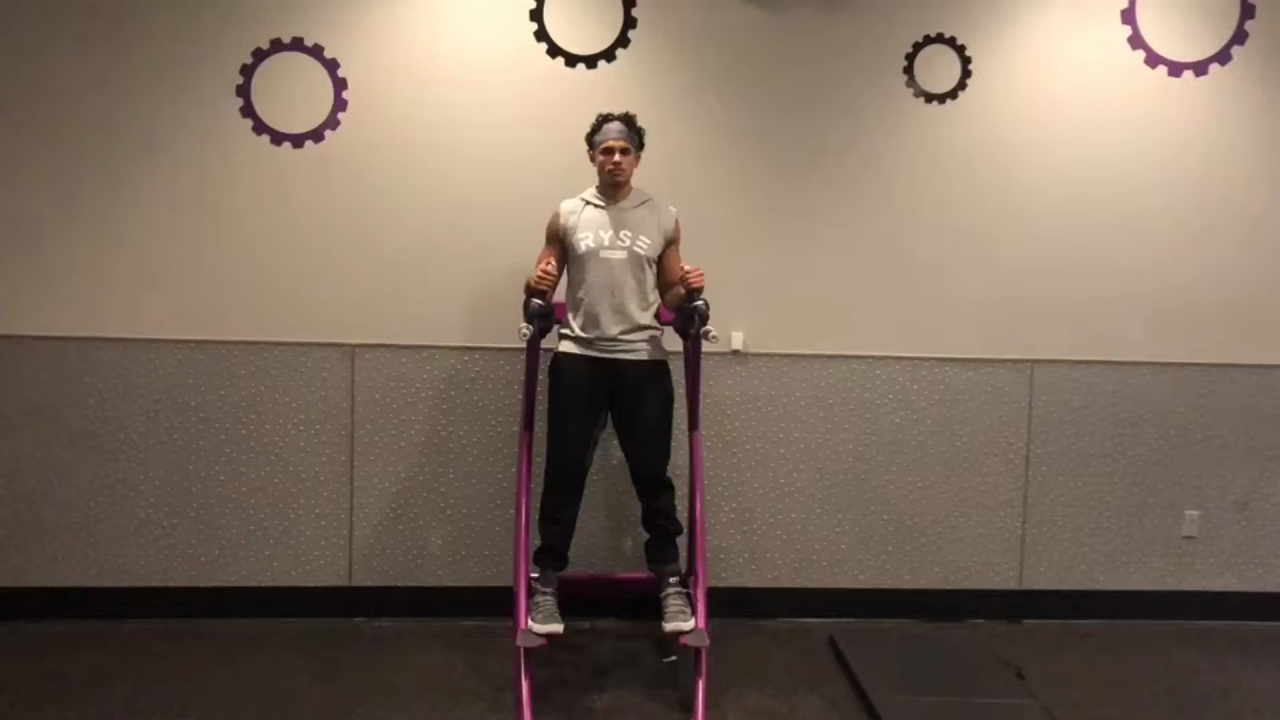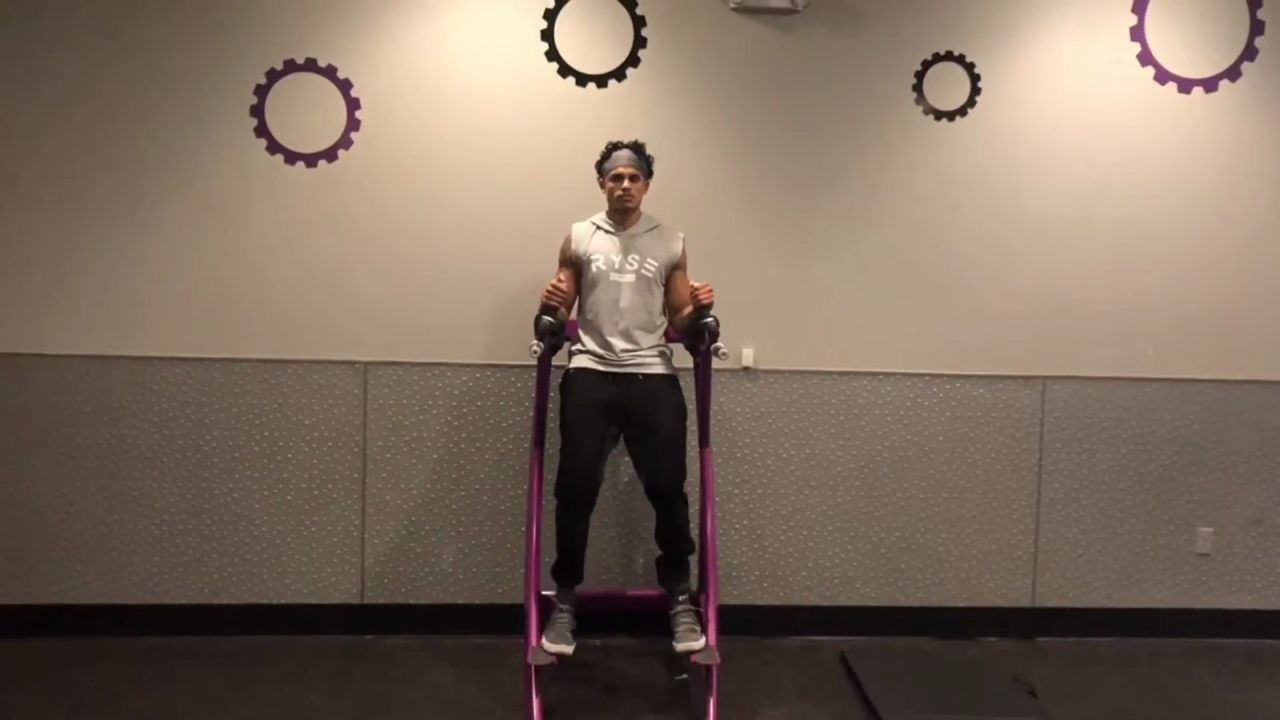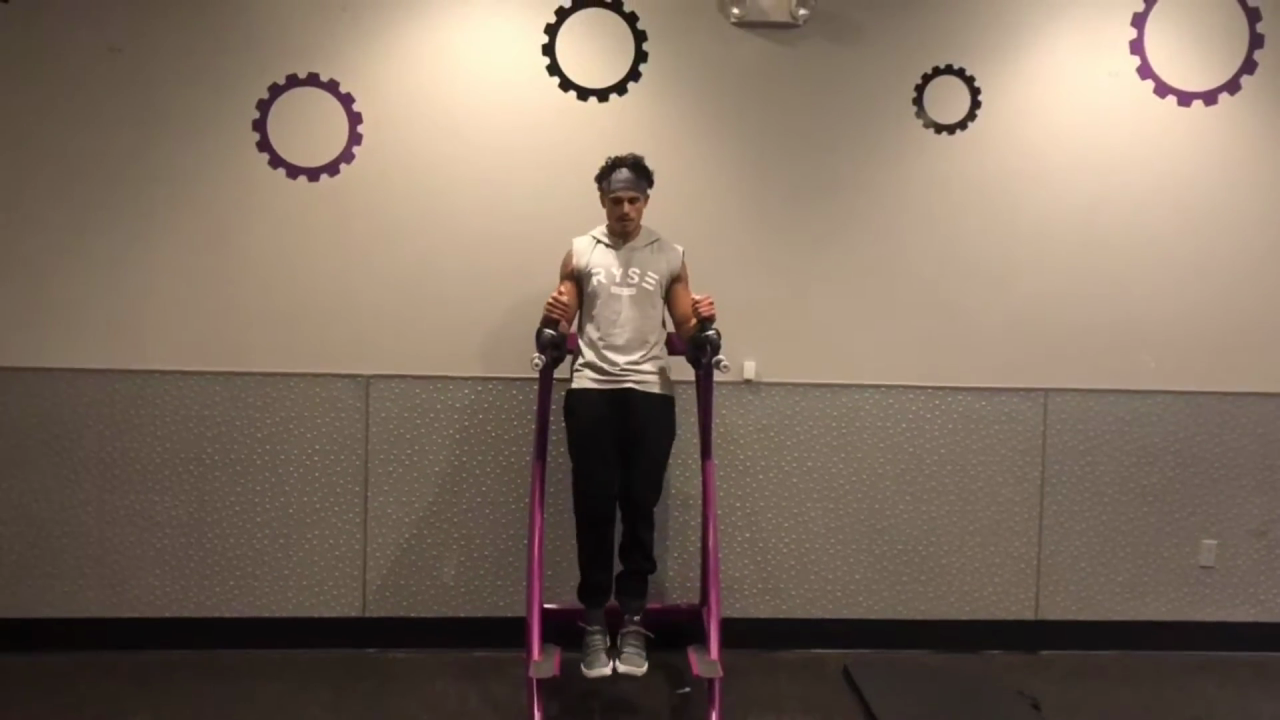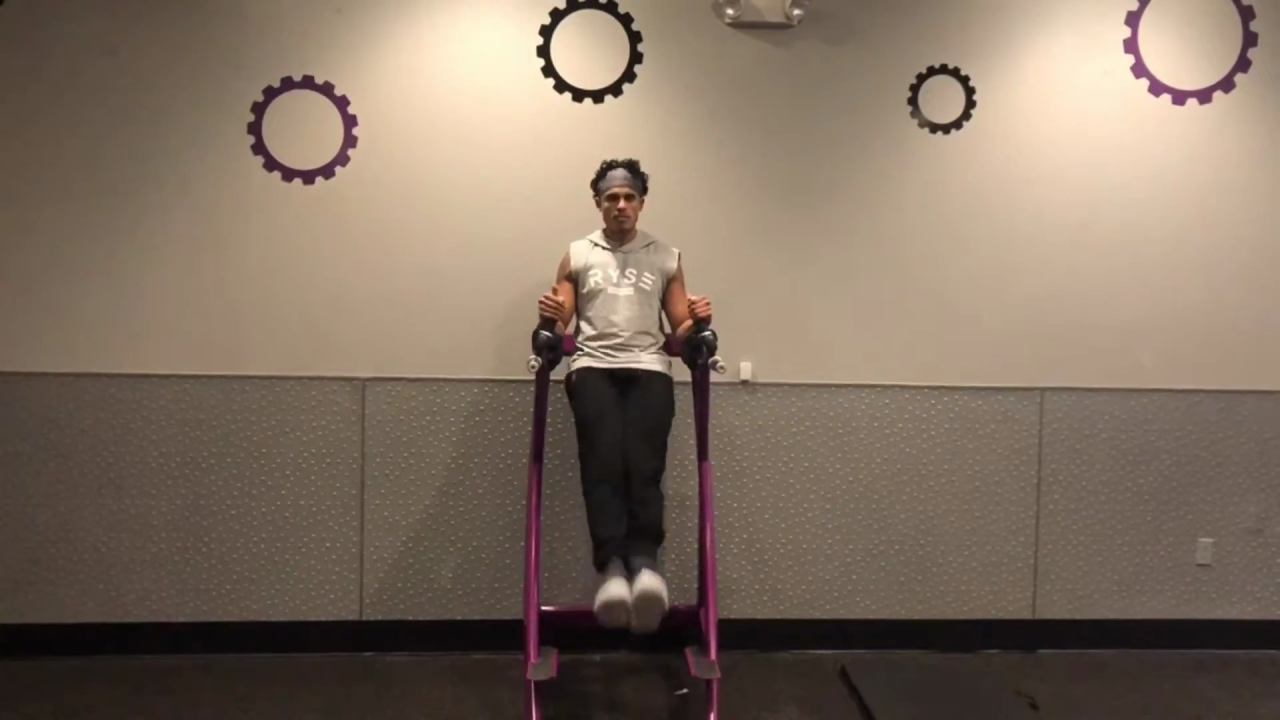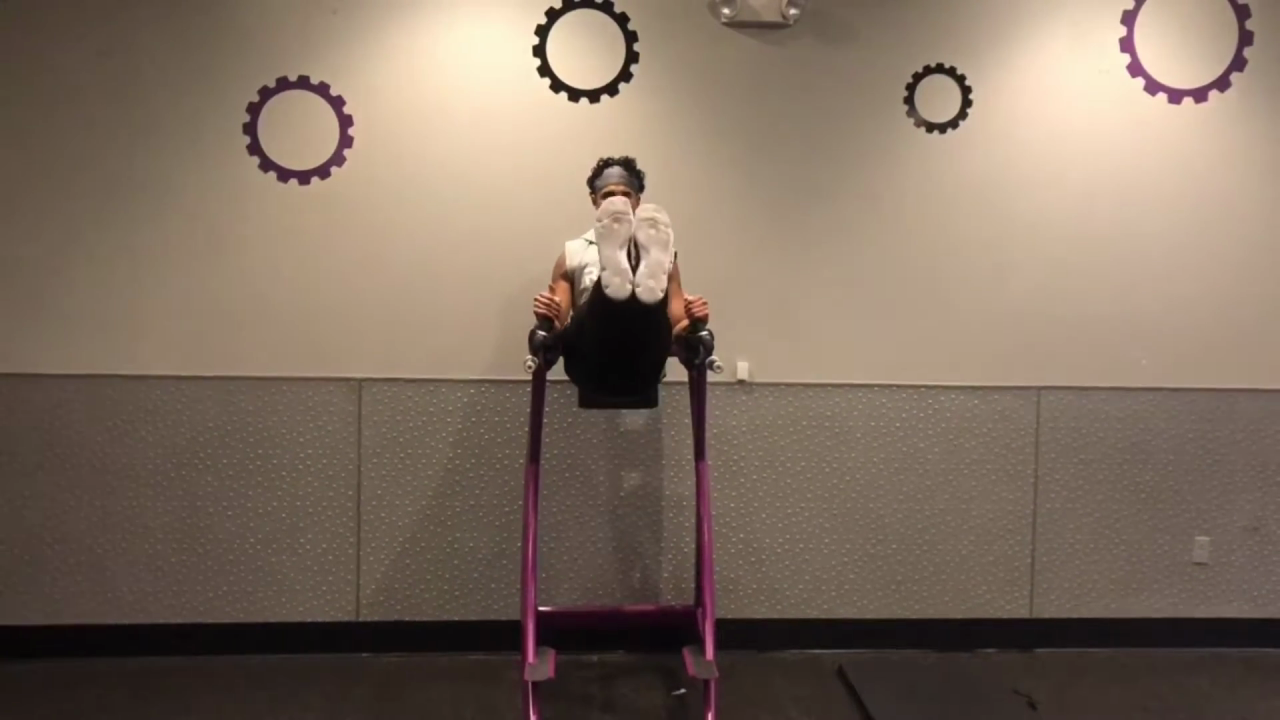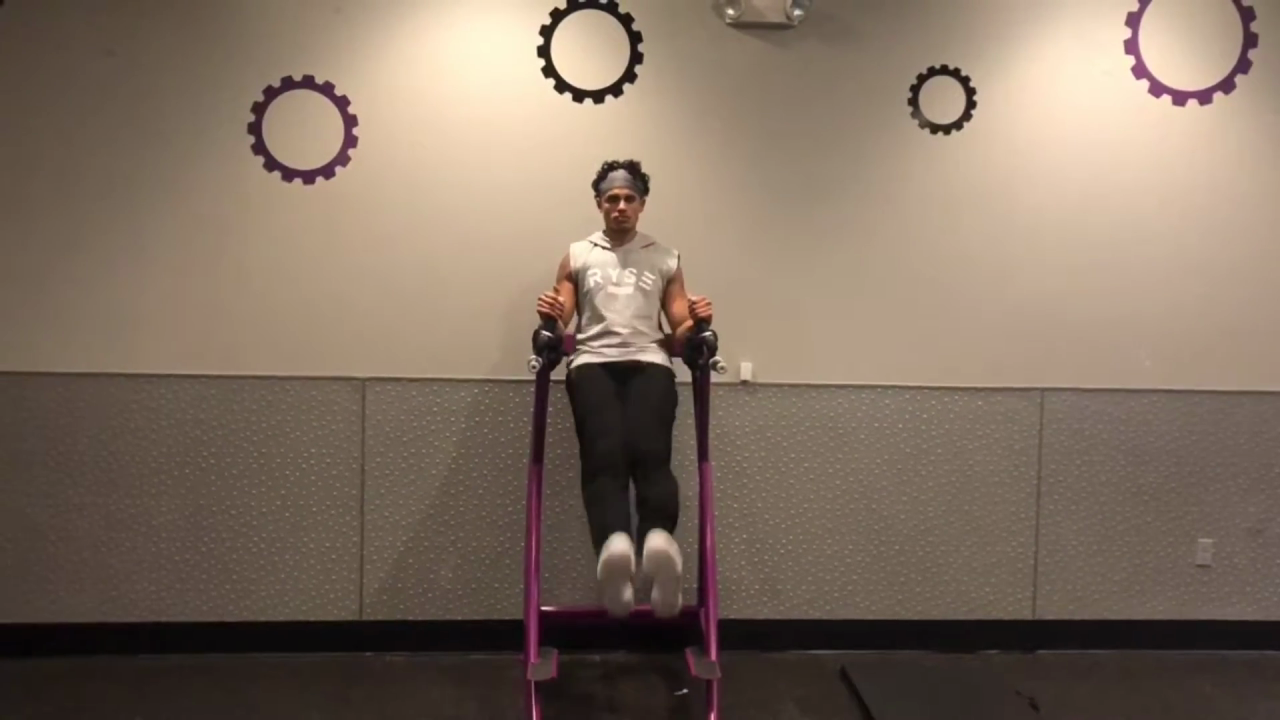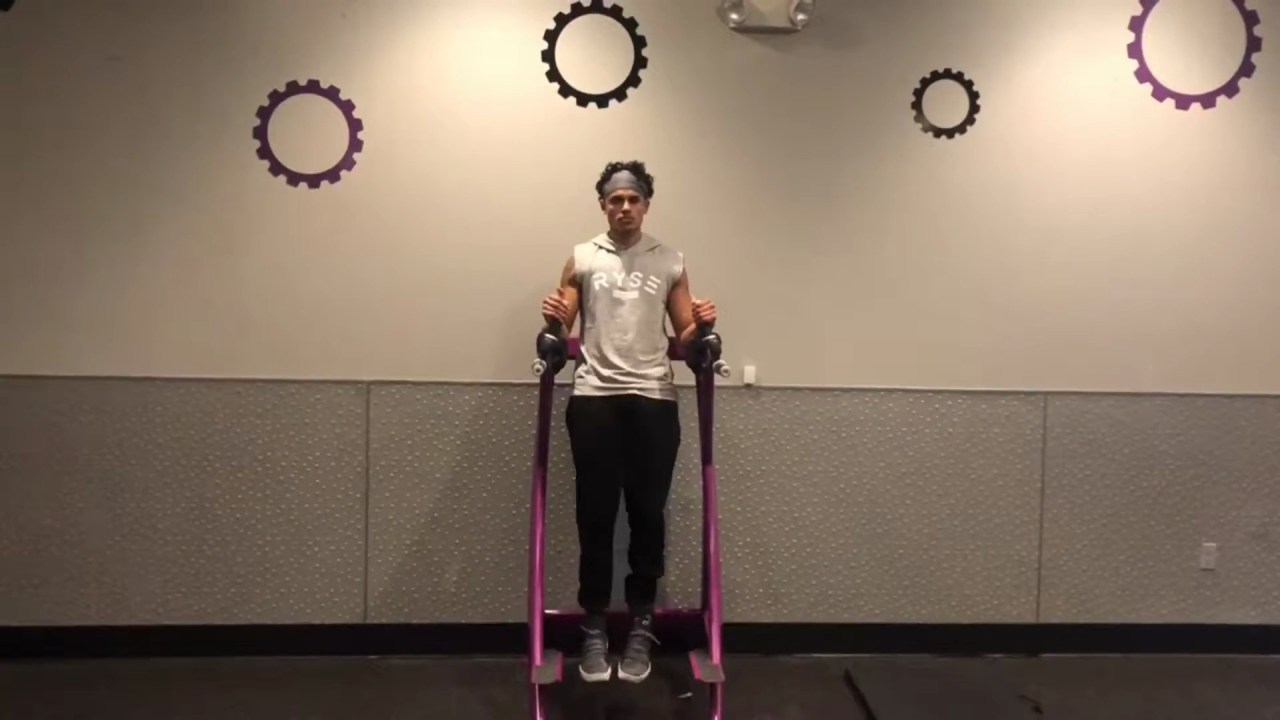
dt=0.7s
person 1, frame 1
left shoulder: (663, 219)
right shoulder: (567, 216)
left elbow: (670, 298)
right elbow: (544, 284)
left wrist: (689, 289)
right wrist: (535, 286)
left hip: (642, 361)
right hip: (579, 358)
left knee: (652, 475)
right knee: (564, 473)
left ankle: (670, 582)
right ankle: (546, 583)
person 1, frame 2
left shoulder: (671, 243)
right shoulder: (578, 239)
left elbow: (677, 319)
right elbow: (561, 311)
left wrist: (699, 308)
right wrist: (551, 304)
left hip: (652, 374)
right hip: (590, 372)
left knee: (667, 486)
right knee: (576, 485)
left ankle: (679, 599)
right ankle: (564, 600)
person 1, frame 3
left shoulder: (670, 256)
right shoulder: (580, 253)
left elbow: (684, 331)
right elbow: (561, 330)
left wrist: (702, 319)
right wrist: (551, 318)
left hip: (649, 391)
right hip: (591, 390)
left knee: (639, 507)
right knee: (594, 507)
left ankle: (632, 620)
right ankle: (595, 622)
person 1, frame 4
left shoulder: (666, 257)
right shoulder: (577, 255)
left elbow: (680, 331)
right elbow: (559, 327)
left wrist: (698, 322)
right wrist: (549, 319)
left hip: (648, 369)
right hip: (593, 368)
left knee: (643, 463)
right knee: (602, 460)
left ankle: (643, 566)
right ankle: (612, 569)
person 1, frame 5
left shoulder: (662, 254)
right shoulder: (572, 254)
left elbow: (676, 328)
right elbow: (554, 329)
left wrist: (693, 320)
right wrist: (548, 317)
left hip: (641, 368)
right hip: (591, 366)
left ankle: (648, 282)
person 1, frame 6
left shoulder: (665, 259)
right shoulder: (577, 256)
left elbow: (681, 333)
right elbow: (559, 326)
left wrist: (697, 321)
right wrist: (549, 318)
left hip: (649, 365)
right hip: (592, 365)
left knee: (649, 453)
right knee: (604, 456)
left ankle: (658, 544)
right ankle: (614, 549)
person 1, frame 7
left shoulder: (671, 262)
right shoulder: (581, 259)
left elbow: (684, 337)
right elbow: (563, 333)
left wrist: (702, 324)
right wrist: (553, 320)
left hip: (653, 397)
right hip: (594, 396)
left knee: (647, 512)
right knee: (596, 512)
left ankle: (640, 624)
right ankle: (594, 626)
